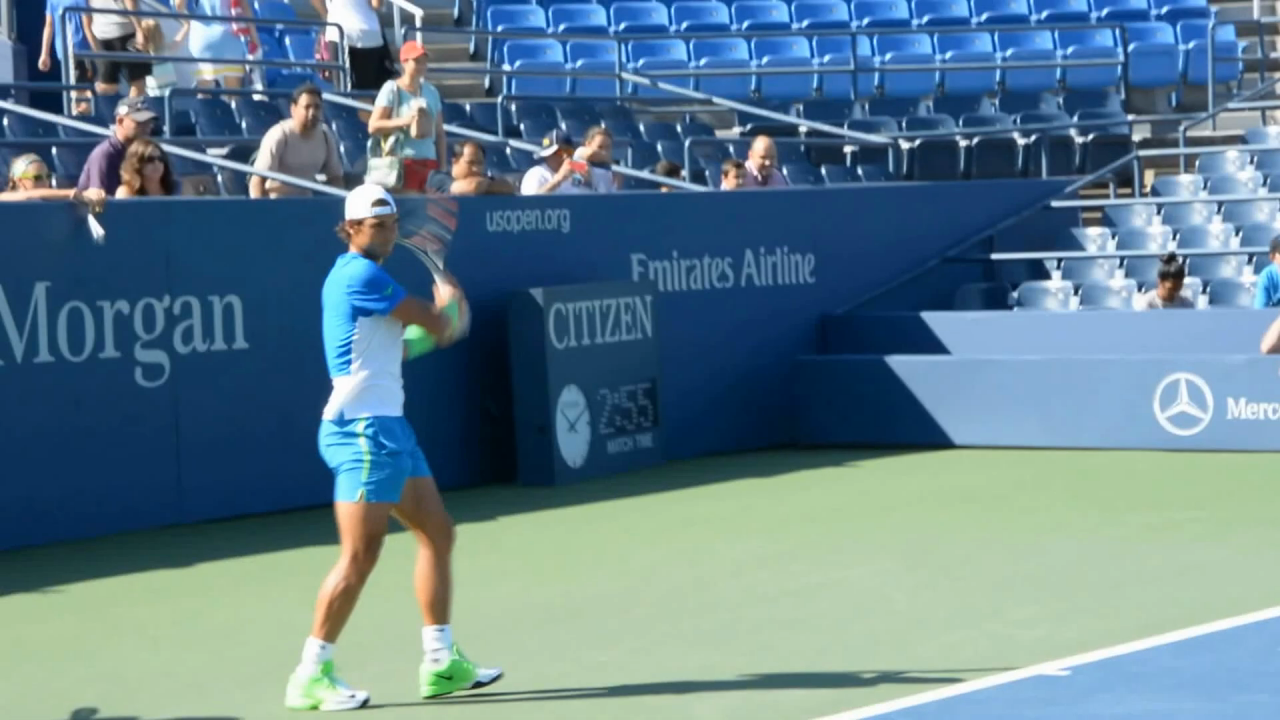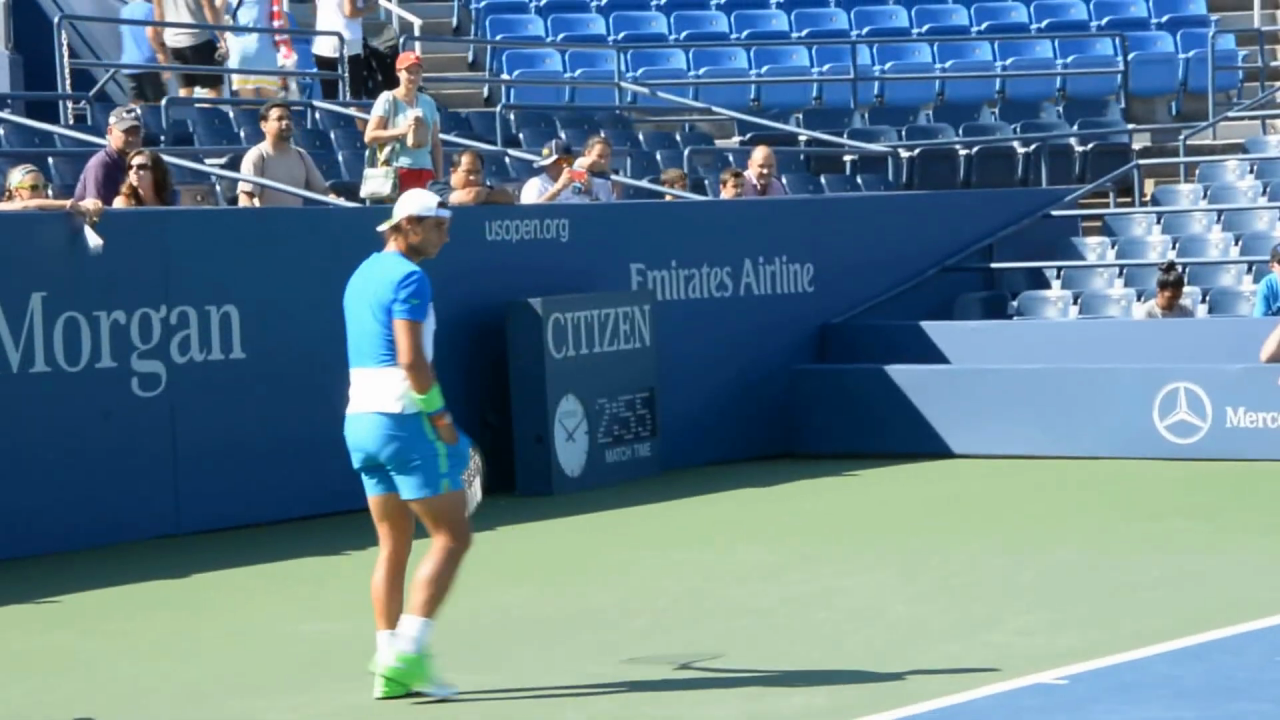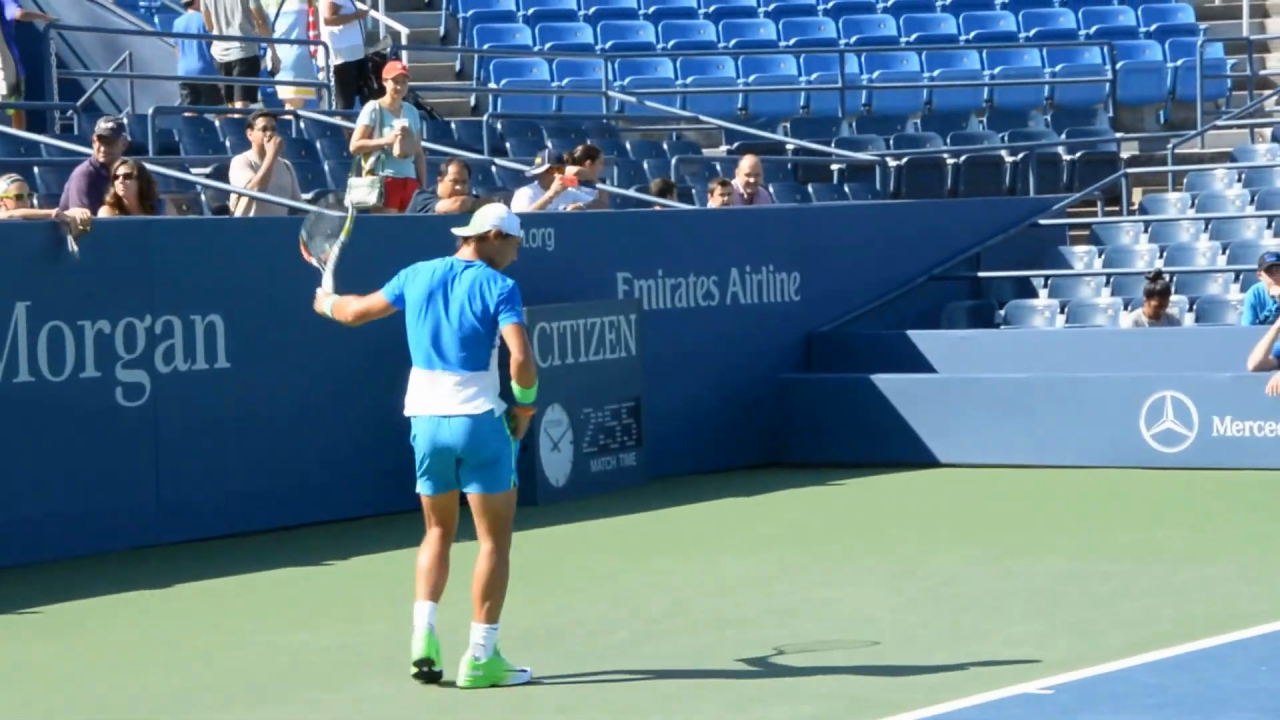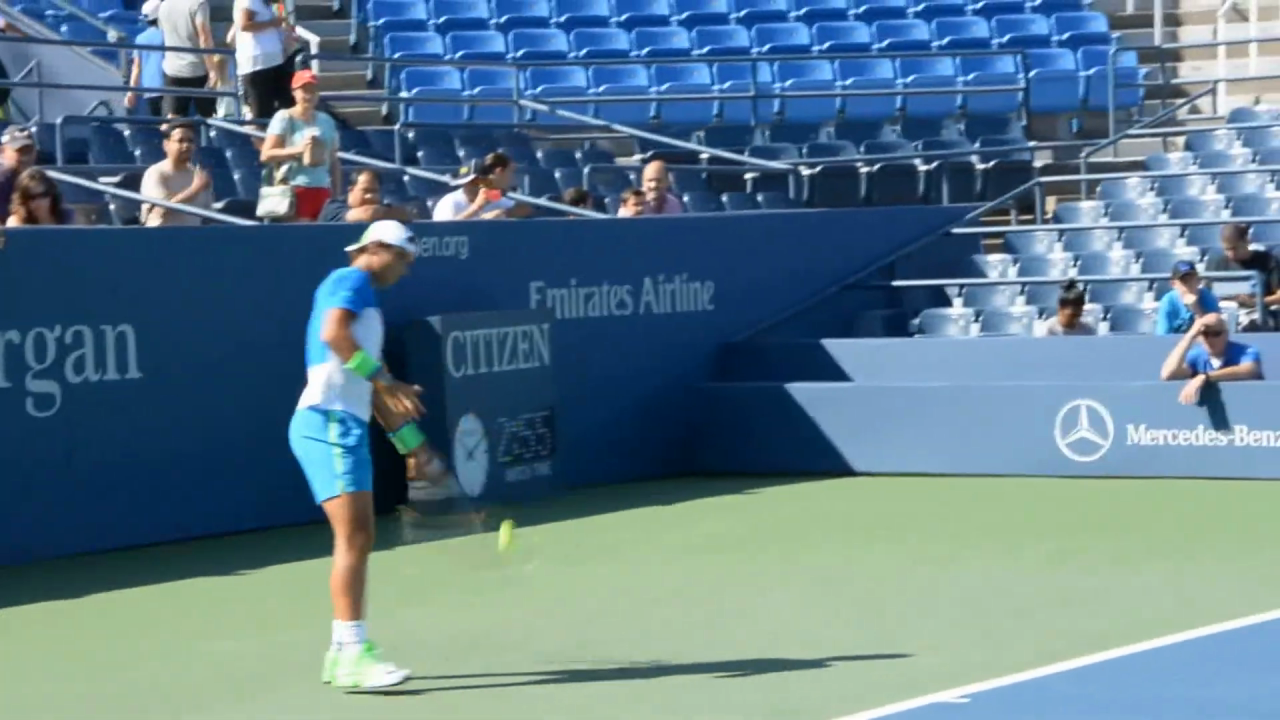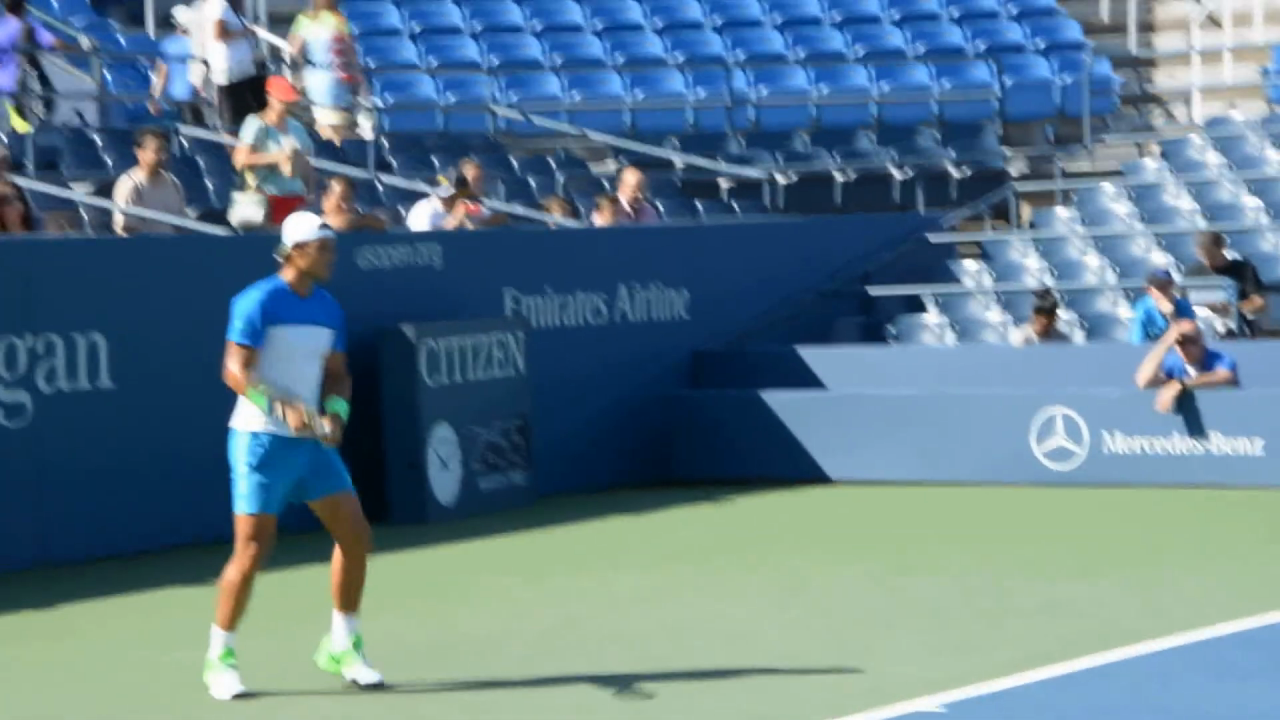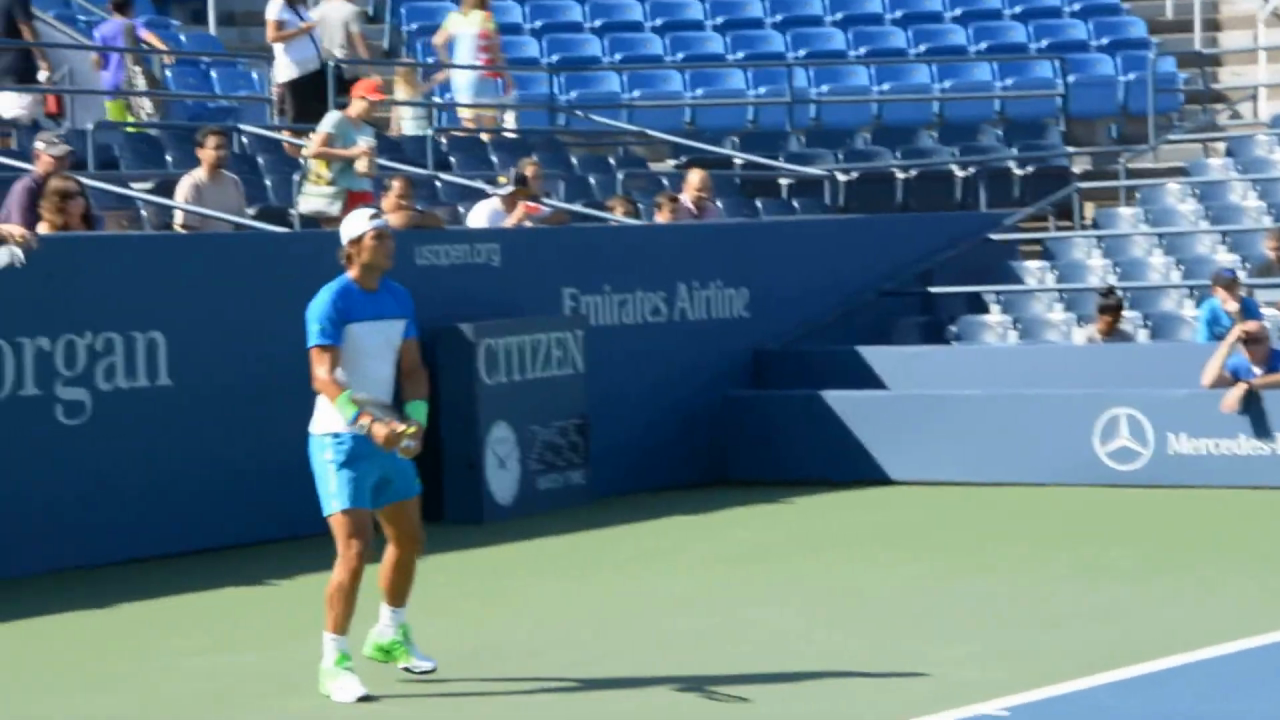
dt=0.7s
person 1, frame 1
left shoulder: (361, 276)
right shoulder: (361, 274)
left elbow: (412, 337)
right elbow: (434, 318)
left wrist: (437, 325)
right wrist: (448, 301)
left hip: (385, 428)
right hip: (362, 433)
left knee: (438, 533)
right knee: (359, 556)
left ankle: (441, 662)
right ankle: (311, 675)
person 1, frame 2
left shoulder: (363, 274)
right shoulder: (409, 277)
right elbow: (412, 359)
right wrist: (439, 415)
left hip: (359, 422)
right hip: (403, 422)
left knee: (394, 545)
right knee: (453, 538)
left ankle: (391, 663)
right ankle: (404, 651)
person 1, frame 3
left shoulder: (416, 276)
right shoulder: (499, 287)
left elbow: (355, 312)
right elbow: (522, 358)
left wrist: (325, 301)
right wrist: (525, 404)
left hip: (426, 421)
right hip: (479, 421)
left knee: (439, 532)
right knee: (494, 541)
left ankle: (425, 635)
right ankle: (481, 658)
person 1, frame 4
left shoulder: (366, 311)
right shoulder: (348, 282)
left elbow: (379, 392)
right elbow: (332, 335)
left wrist: (412, 443)
right wrist: (380, 378)
left hip: (347, 428)
right hip: (327, 423)
left knee: (357, 540)
right knee: (353, 537)
left ankle: (346, 654)
right ankle: (353, 651)
person 1, frame 5
left shoulder: (328, 307)
right shoulder: (257, 300)
left elbow: (337, 375)
right elbow: (234, 372)
left wrist: (335, 414)
right wrist: (282, 407)
left hip: (311, 444)
right hip: (261, 440)
left knee: (354, 536)
right knee: (251, 553)
left ankle: (342, 646)
right ankle: (219, 658)
person 1, frame 6
left shoulder: (399, 296)
right shoulder: (330, 301)
left elbow: (412, 368)
right elbow: (324, 378)
left wrist: (415, 423)
right wrist: (368, 422)
left hip: (387, 438)
right hip: (340, 439)
left knee: (408, 539)
right knee: (353, 552)
left ankle: (389, 636)
right ankle: (334, 662)
